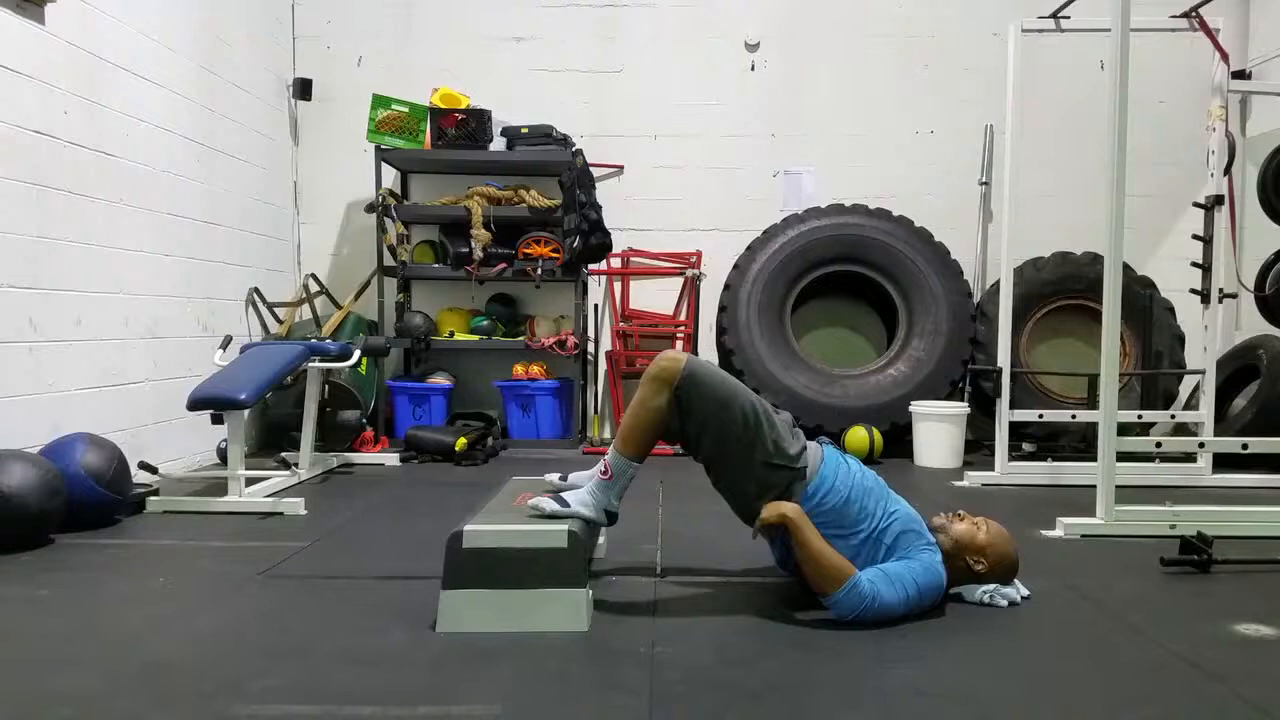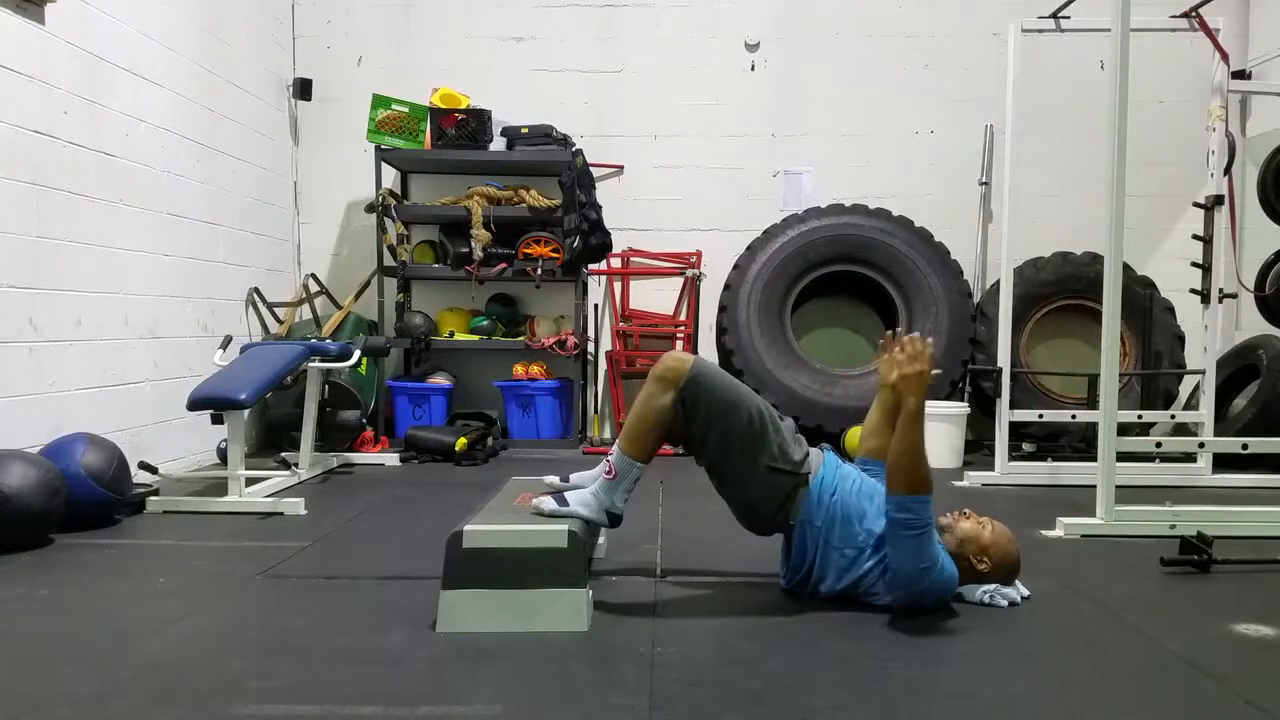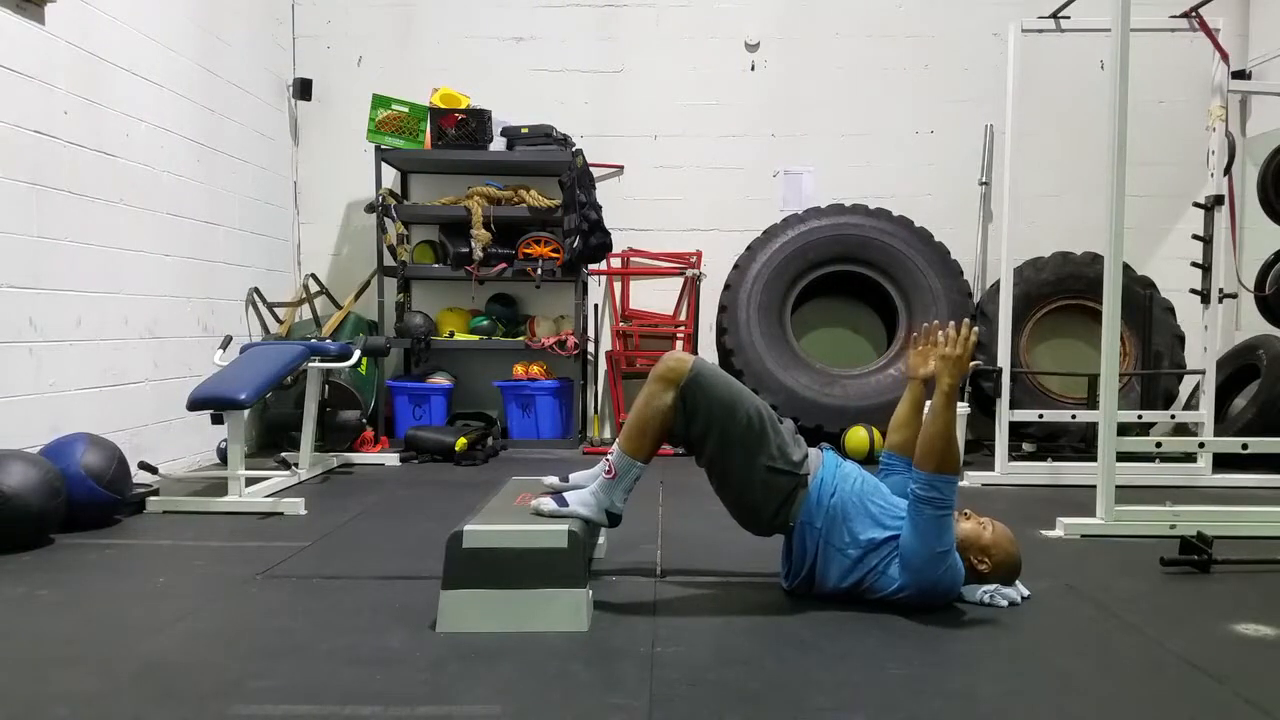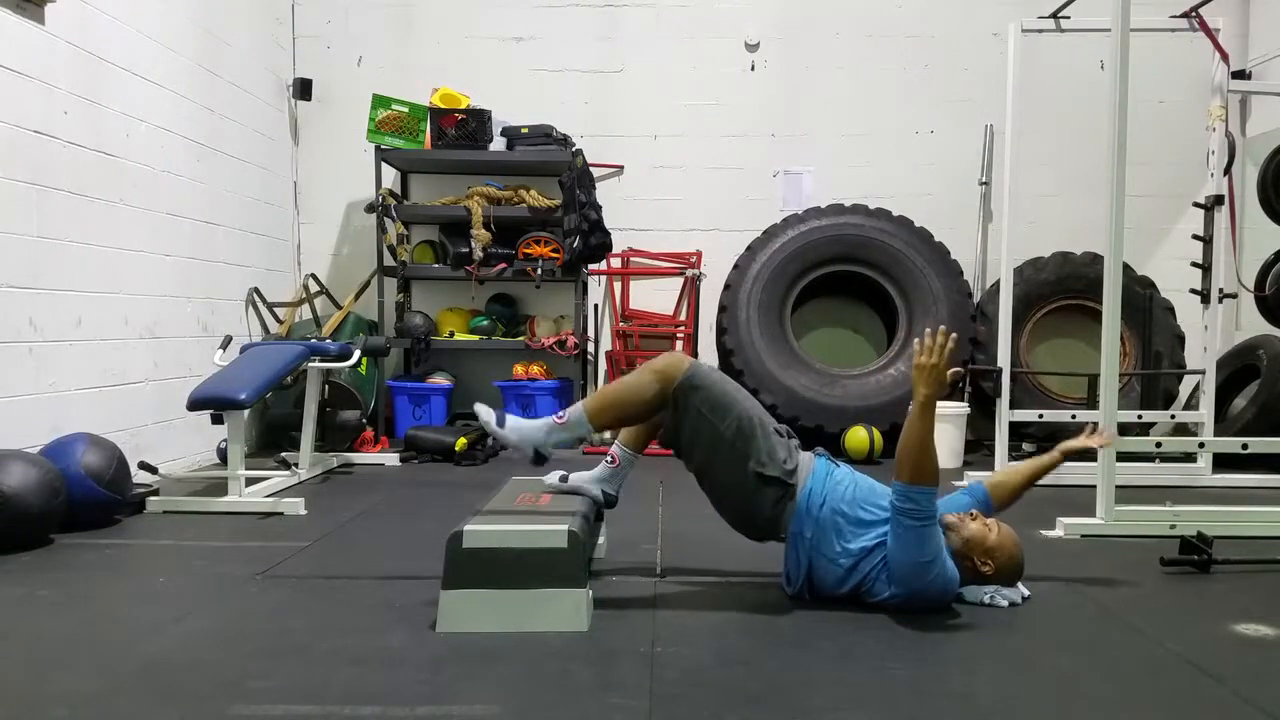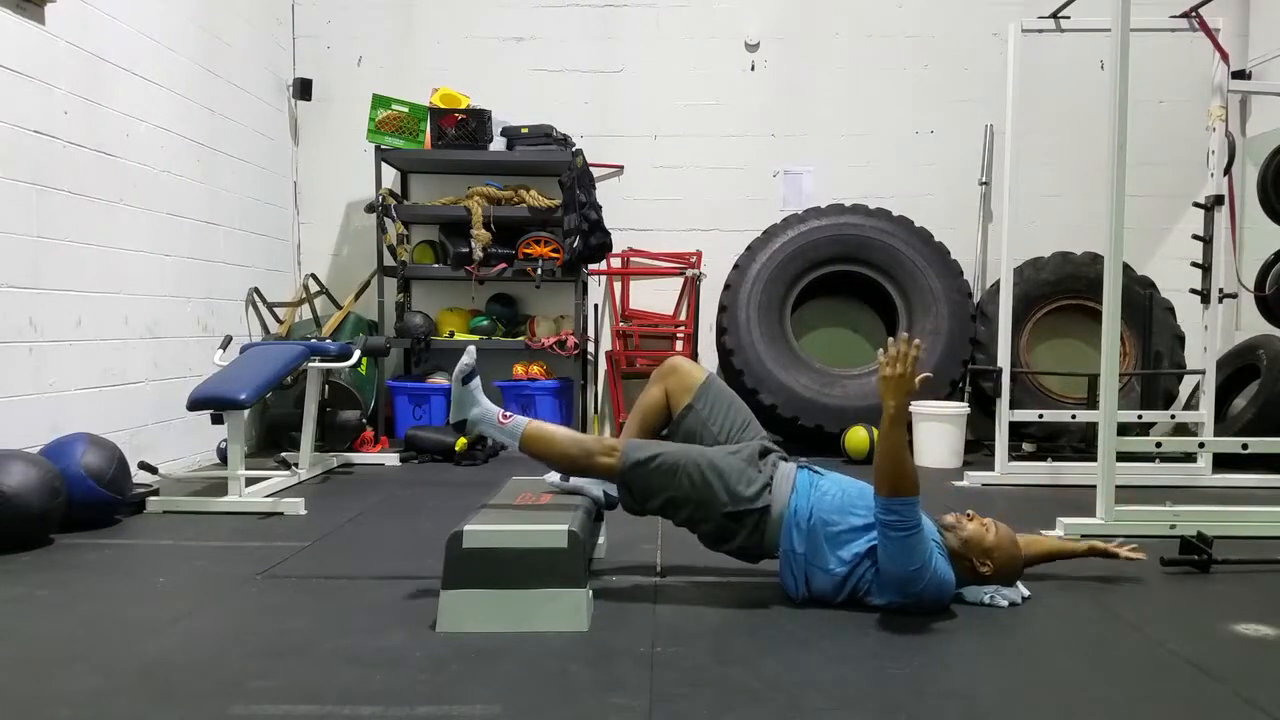
dt=1s
person 1, frame 1
left shoulder: (928, 575)
right shoulder: (921, 544)
left elbow: (852, 598)
left wrist: (794, 516)
left hip: (785, 479)
right hip: (801, 467)
left knee: (670, 371)
right knee: (675, 383)
left ankle: (601, 497)
right ankle: (605, 477)
person 1, frame 2
left shoulder: (933, 577)
right shoulder: (917, 541)
left elbow: (913, 504)
right elbow: (874, 466)
left wrist: (914, 402)
right wrist: (889, 391)
left hip: (787, 486)
right hip: (805, 474)
left knee: (675, 371)
right knee: (682, 386)
left ankle: (605, 497)
right ankle: (609, 476)
person 1, frame 3
left shoulder: (936, 573)
right shoulder: (910, 521)
left elbow: (936, 486)
right elbow: (899, 465)
left wrist: (947, 390)
right wrist: (918, 383)
left hip: (786, 489)
right hip: (801, 475)
left knee: (676, 371)
right knee: (680, 385)
left ankle: (604, 497)
right ankle: (608, 476)
person 1, frame 4
left shoulder: (929, 576)
right shoulder: (945, 541)
left elbow: (915, 497)
right elbow: (987, 490)
left wrist: (925, 397)
right wrist: (1060, 451)
left hip: (776, 490)
right hip: (794, 471)
left knee: (674, 370)
right knee: (678, 378)
left ankle: (540, 435)
right ankle: (607, 478)
person 1, frame 5
left shoulder: (925, 575)
right shoulder: (941, 544)
left elbow: (896, 505)
right elbow: (1016, 541)
left wrist: (894, 409)
right wrist: (1084, 546)
left hip: (755, 506)
right hip: (775, 474)
left knee: (611, 450)
right knee: (673, 370)
left ankle: (486, 418)
right ankle: (603, 486)
